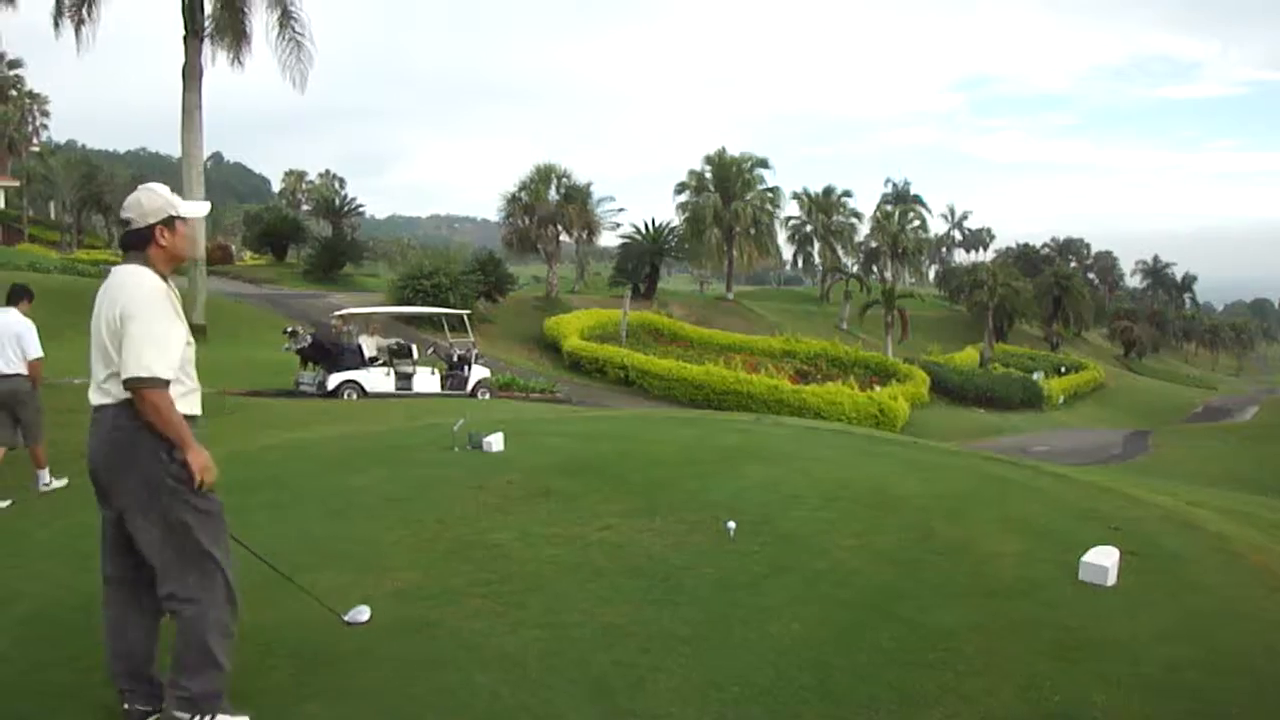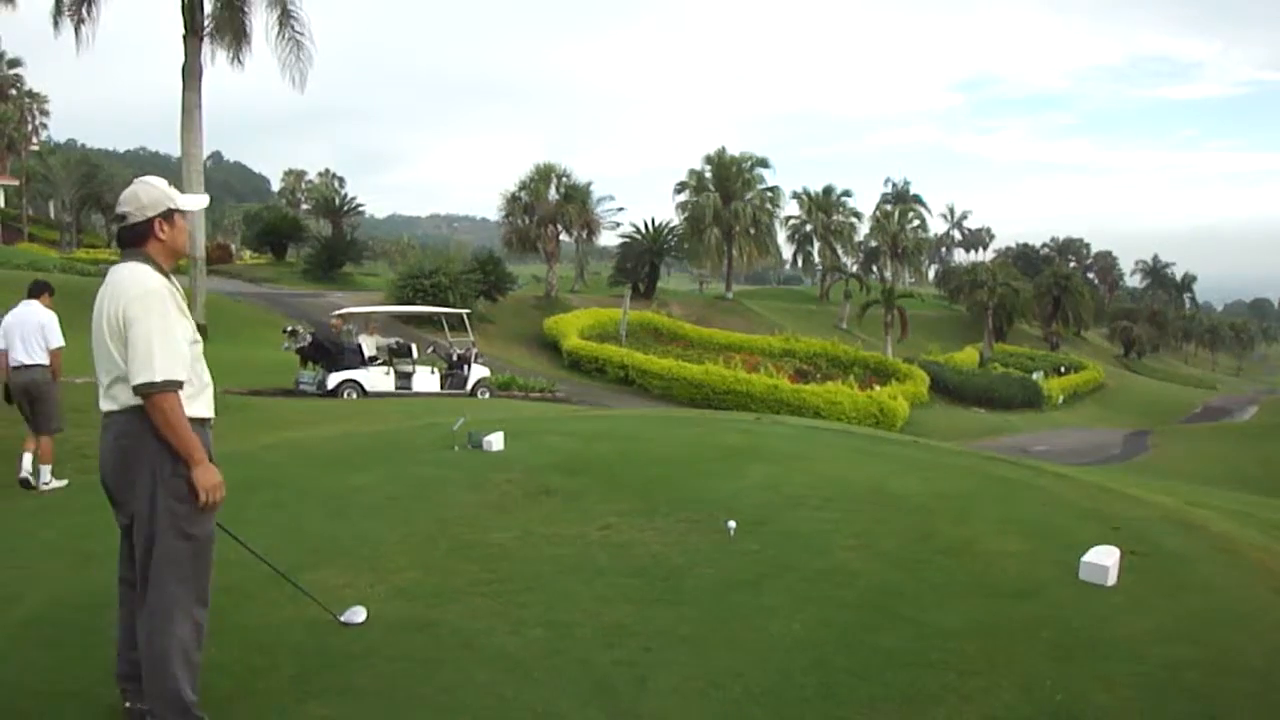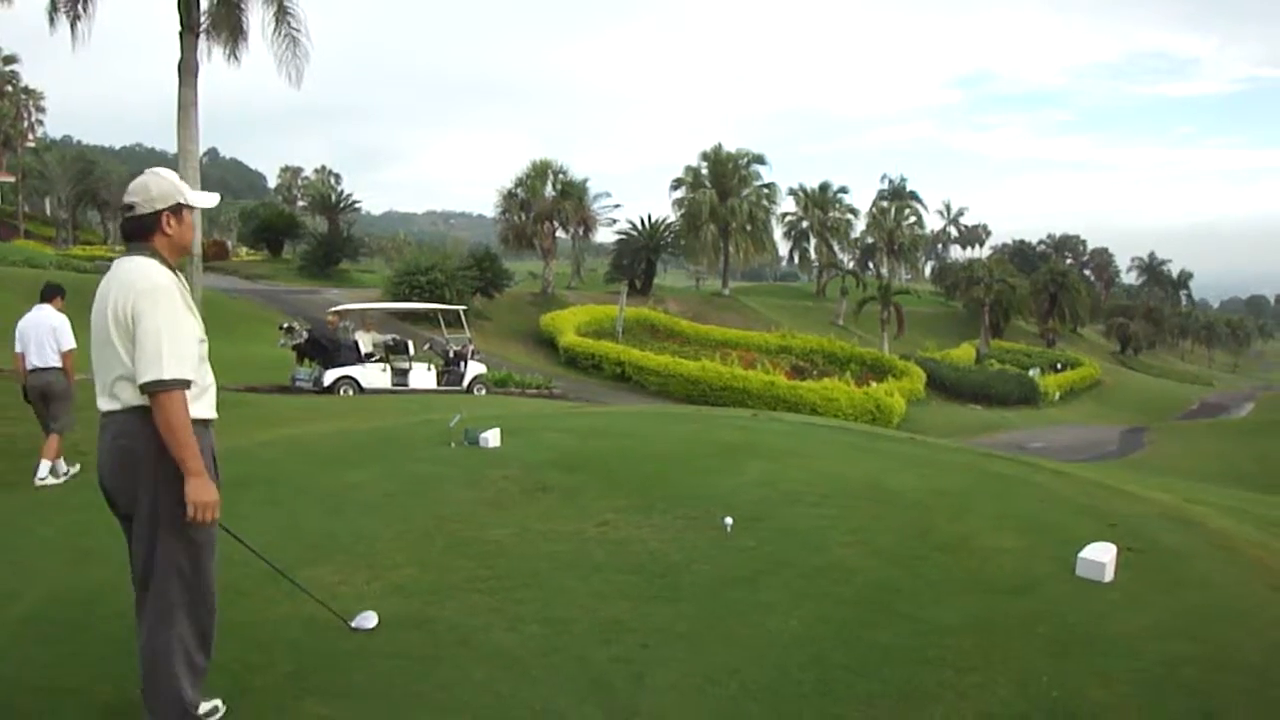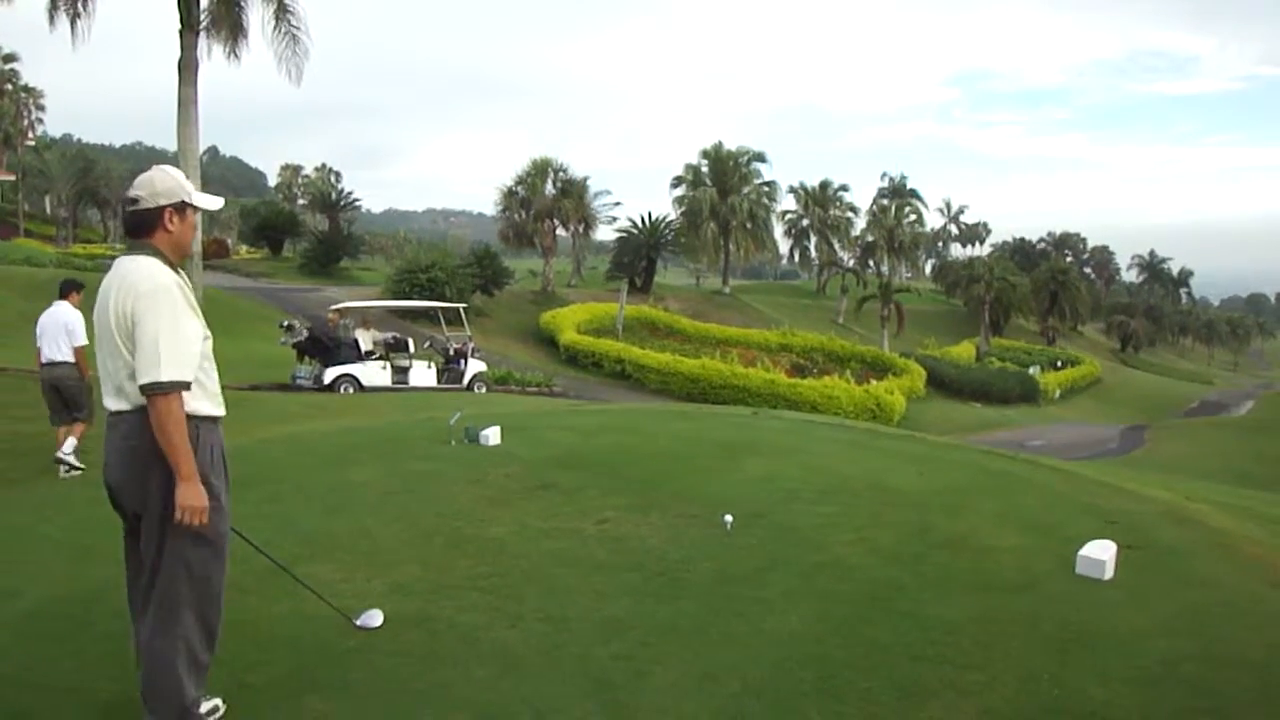
dt=0.3s
person 1, frame 1
left shoulder: (119, 284)
right shoulder: (146, 288)
right elbow: (145, 382)
right wrist: (191, 445)
left hip: (111, 436)
right hip: (148, 442)
left knee: (129, 573)
right knee: (200, 571)
person 1, frame 2
left shoulder: (119, 283)
right shoulder: (148, 288)
right elbow: (157, 389)
right wrist: (200, 461)
left hip: (126, 441)
right hip: (160, 446)
left knee: (144, 579)
right knee: (176, 588)
person 1, frame 3
left shoulder: (119, 278)
right shoulder: (155, 283)
right elbow: (163, 389)
right wrist: (196, 472)
left hip: (124, 439)
right hip: (159, 446)
left knee: (161, 583)
right knee: (178, 589)
person 1, frame 4
left shoulder: (120, 277)
right shoulder: (157, 283)
right elbow: (163, 390)
right wrist: (189, 476)
left hip: (128, 443)
right hip: (168, 447)
left knee: (157, 587)
right knee: (185, 589)
person 2, frame 1
right shoulder: (23, 323)
right elbow: (35, 362)
right wrist: (35, 388)
right hip: (19, 384)
right knee: (34, 437)
right ankle: (45, 481)
person 2, frame 2
right shoulder: (47, 315)
right elbow: (55, 353)
right wrist: (56, 379)
right hip: (40, 374)
left knee: (34, 428)
right knee: (47, 430)
left ankle: (26, 468)
right ankle: (45, 479)
person 2, frame 3
left shoulder: (24, 321)
right shoulder: (59, 319)
left elbow: (19, 358)
right elbow: (66, 355)
left wrist: (24, 384)
right wrist: (70, 382)
left hip: (33, 378)
right hip: (55, 376)
left knee: (48, 427)
right knee: (57, 428)
left ankle: (61, 469)
right ankle: (42, 474)
person 2, frame 4
left shoulder: (44, 316)
right shoulder: (73, 314)
left elbow: (39, 349)
right elbow: (79, 350)
left wrist: (44, 372)
right wrist: (85, 376)
left hip: (47, 371)
right hip: (68, 370)
left knee: (61, 420)
right knee: (84, 415)
left ankle: (65, 466)
right ankle: (66, 451)
